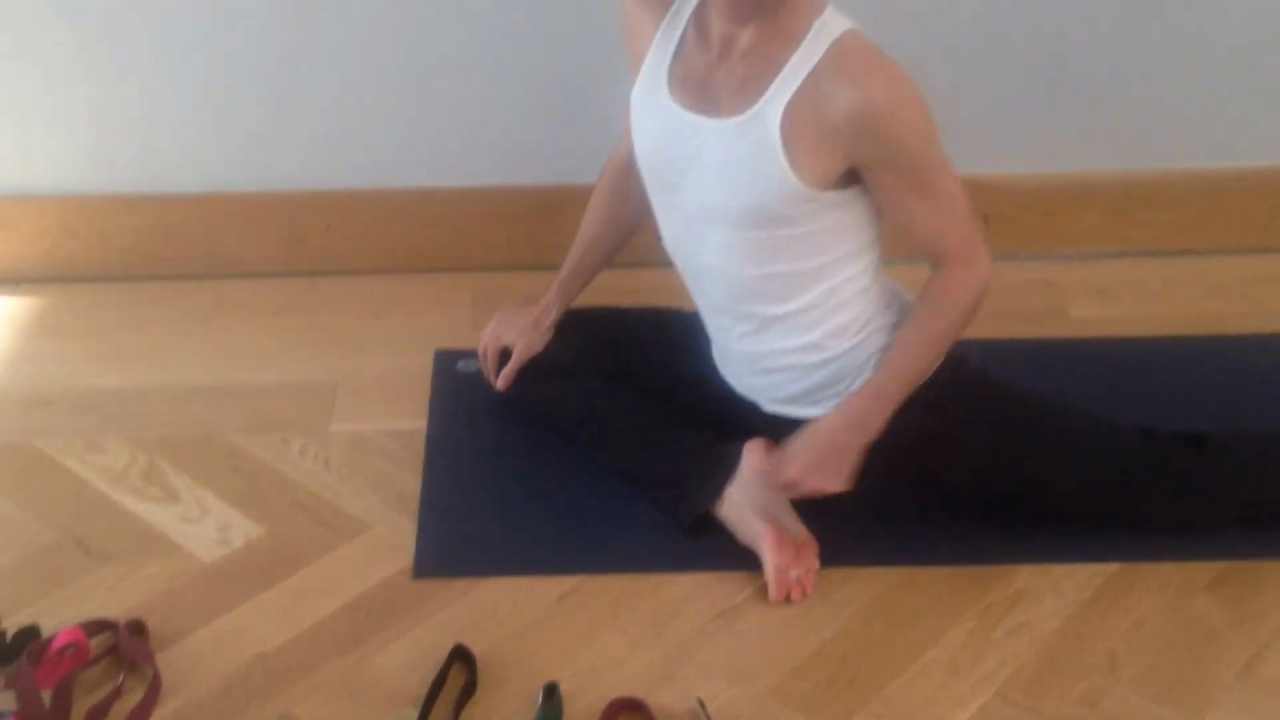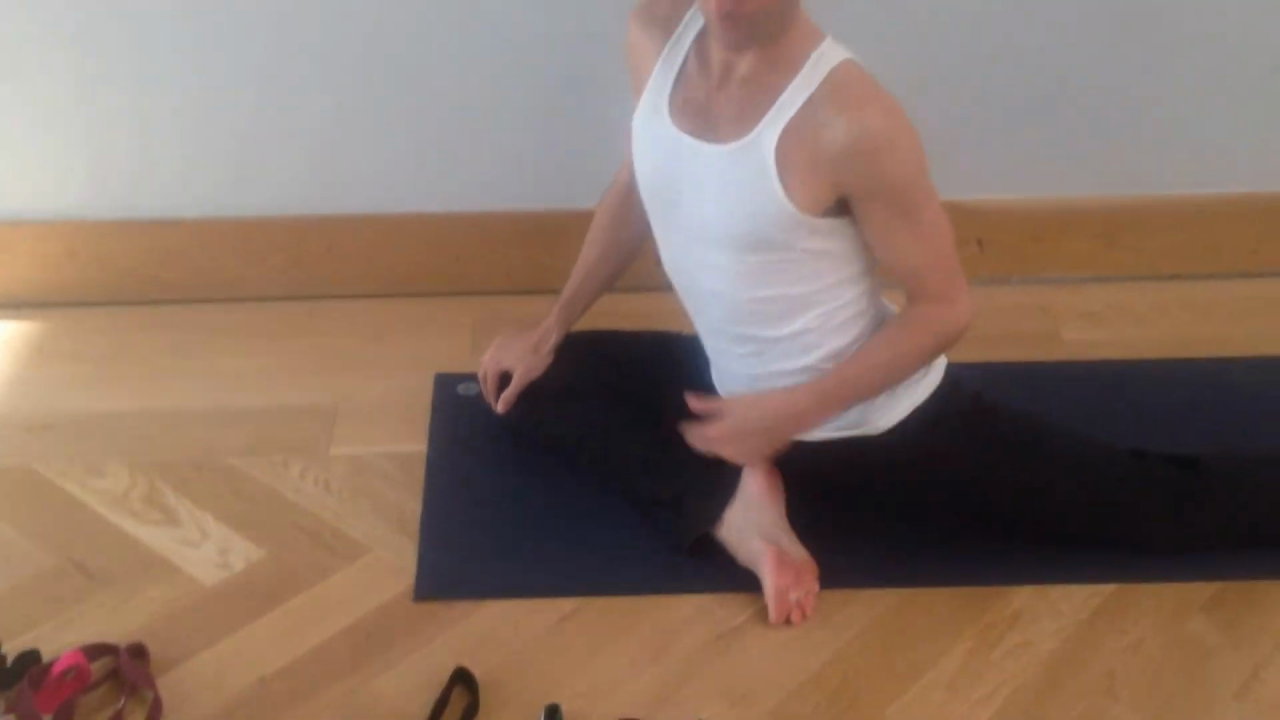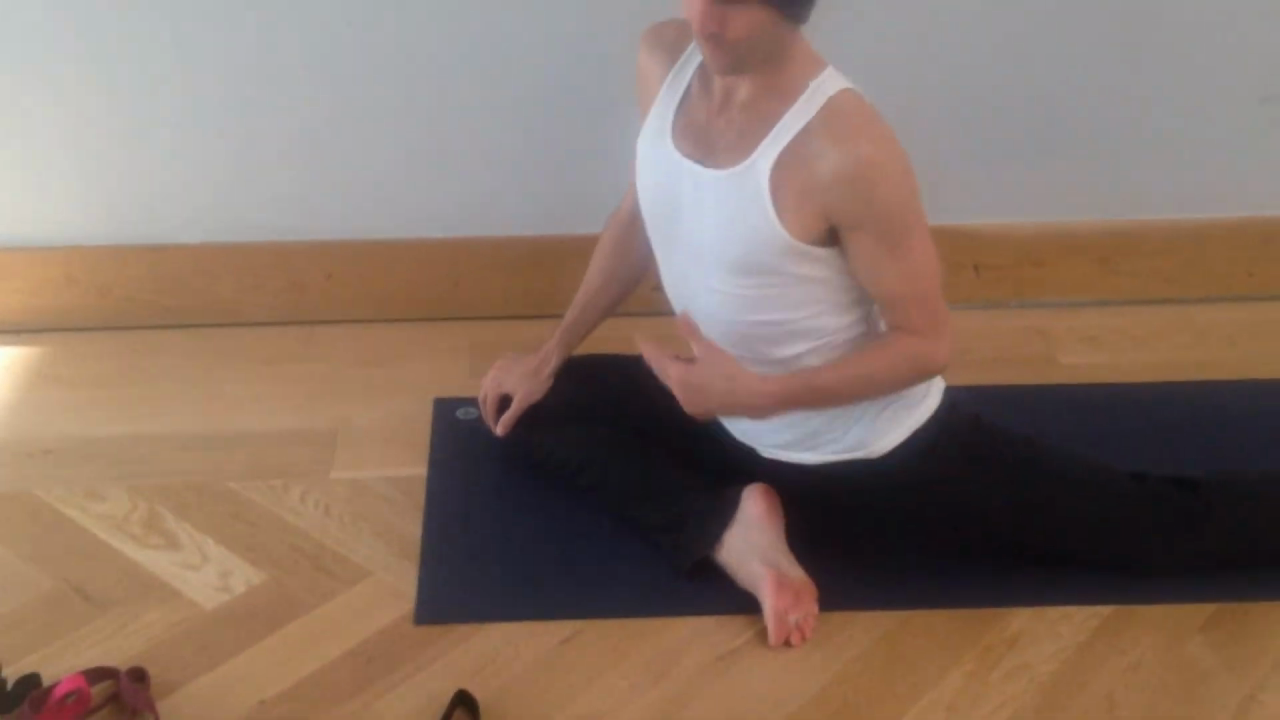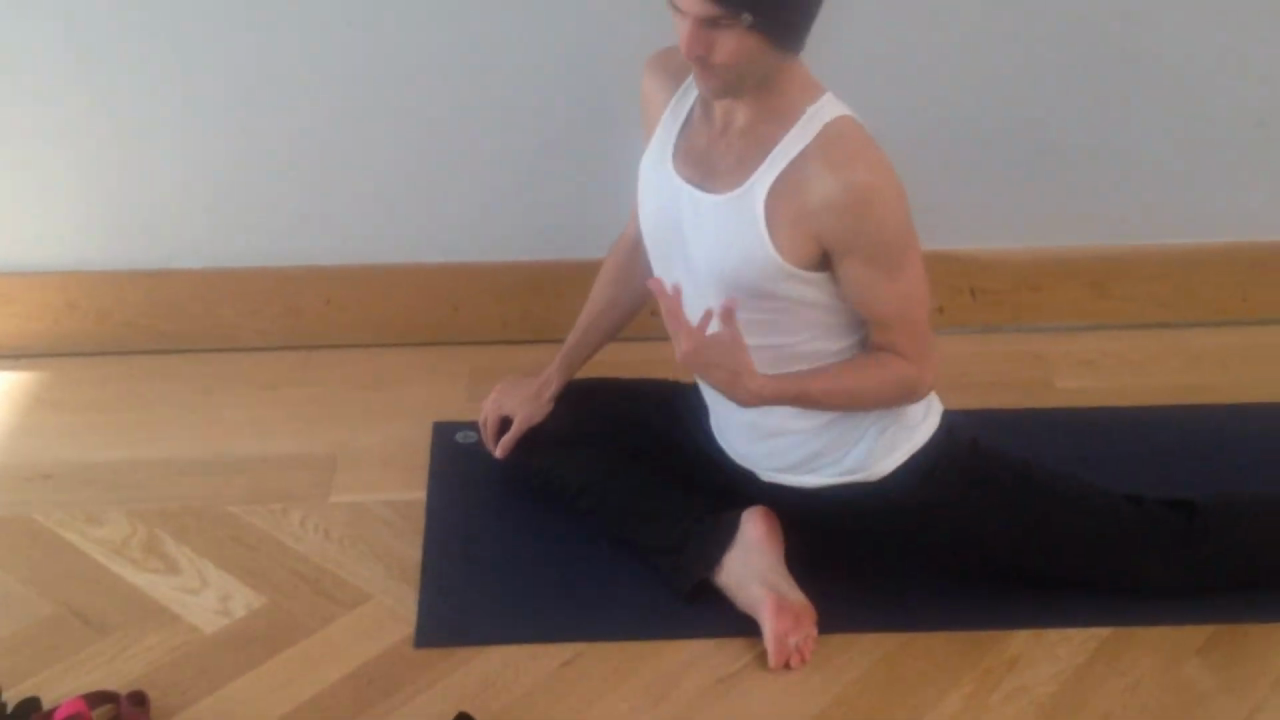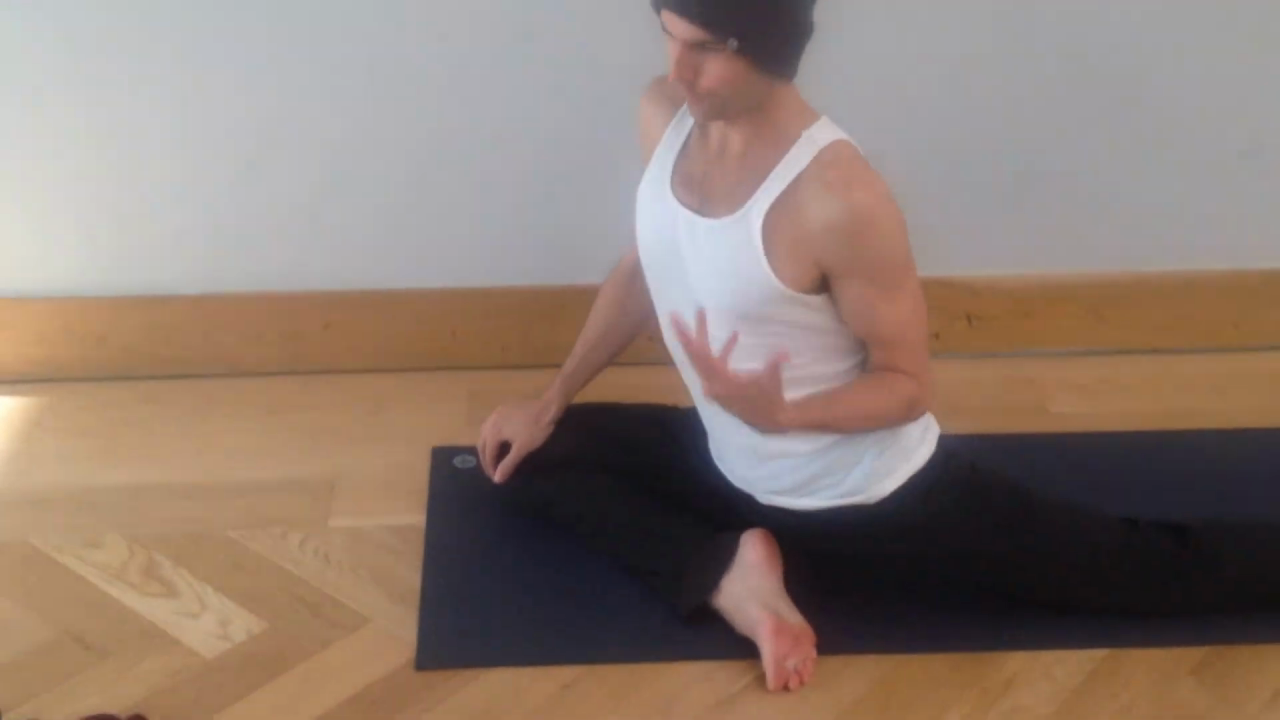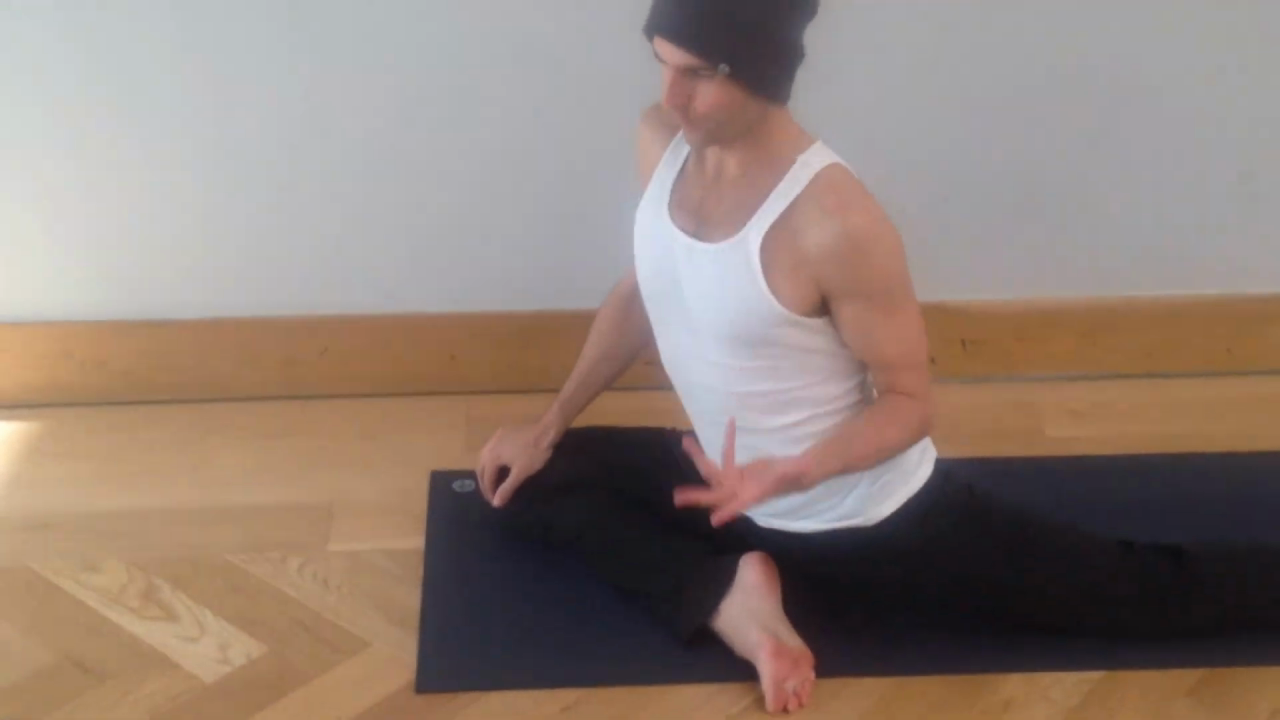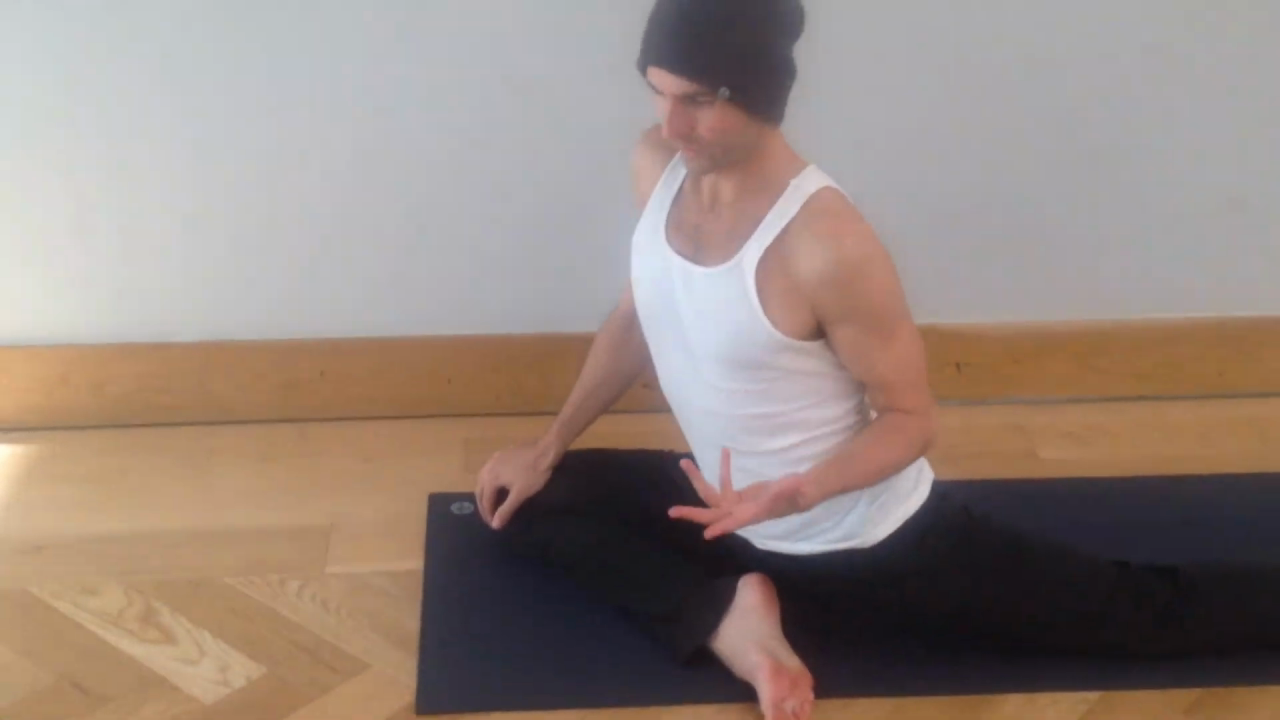
dt=0.1s
person 1, frame 1
left shoulder: (852, 87)
left elbow: (964, 265)
right elbow: (636, 163)
left wrist: (850, 428)
right wrist: (551, 302)
left hip: (864, 394)
right hip: (733, 374)
left knee: (1157, 477)
right knee: (533, 360)
right ankle: (724, 480)
person 1, frame 2
left shoulder: (849, 120)
left elbow: (942, 305)
right elbow: (638, 187)
left wrist: (791, 414)
right wrist: (552, 326)
left hip: (877, 424)
right hip: (736, 390)
left knee: (1153, 502)
right knee: (531, 387)
right ankle: (726, 506)
person 1, frame 3
left shoulder: (844, 149)
left elbow: (923, 339)
right elbow: (643, 213)
left wrist: (757, 393)
right wrist: (553, 350)
left hip: (876, 445)
right hip: (730, 417)
left knee: (1152, 524)
right knee: (531, 409)
right ankle: (725, 527)
person 1, frame 4
left shoulder: (840, 175)
right shoulder: (667, 86)
left elbow: (909, 368)
right elbow: (647, 240)
left wrist: (756, 388)
right wrist: (555, 374)
left hip: (875, 472)
right hip: (735, 444)
left knee: (1143, 545)
right knee: (535, 436)
right ankle: (726, 551)
person 1, frame 5
left shoulder: (838, 197)
right shoulder: (664, 111)
left elbow: (908, 384)
right elbow: (645, 266)
left wrist: (776, 412)
right wrist: (553, 397)
left hip: (875, 495)
right hip: (733, 465)
left knee: (1138, 566)
right knee: (532, 458)
right ankle: (724, 573)
person 1, frame 6
left shoulder: (833, 222)
right shoulder: (662, 139)
left elbow: (909, 400)
right elbow: (644, 288)
left wrist: (795, 476)
right wrist: (552, 423)
left hip: (867, 518)
right hip: (732, 486)
left knee: (1137, 590)
right knee: (531, 485)
right ankle: (724, 596)
person 1, frame 7
left shoulder: (828, 245)
right shoulder: (655, 162)
left elbow: (911, 417)
right elbow: (640, 313)
left wrist: (794, 494)
right wrist: (549, 445)
left hip: (866, 539)
right hip: (732, 504)
left knee: (1134, 610)
right knee: (528, 503)
right ankle: (722, 615)
